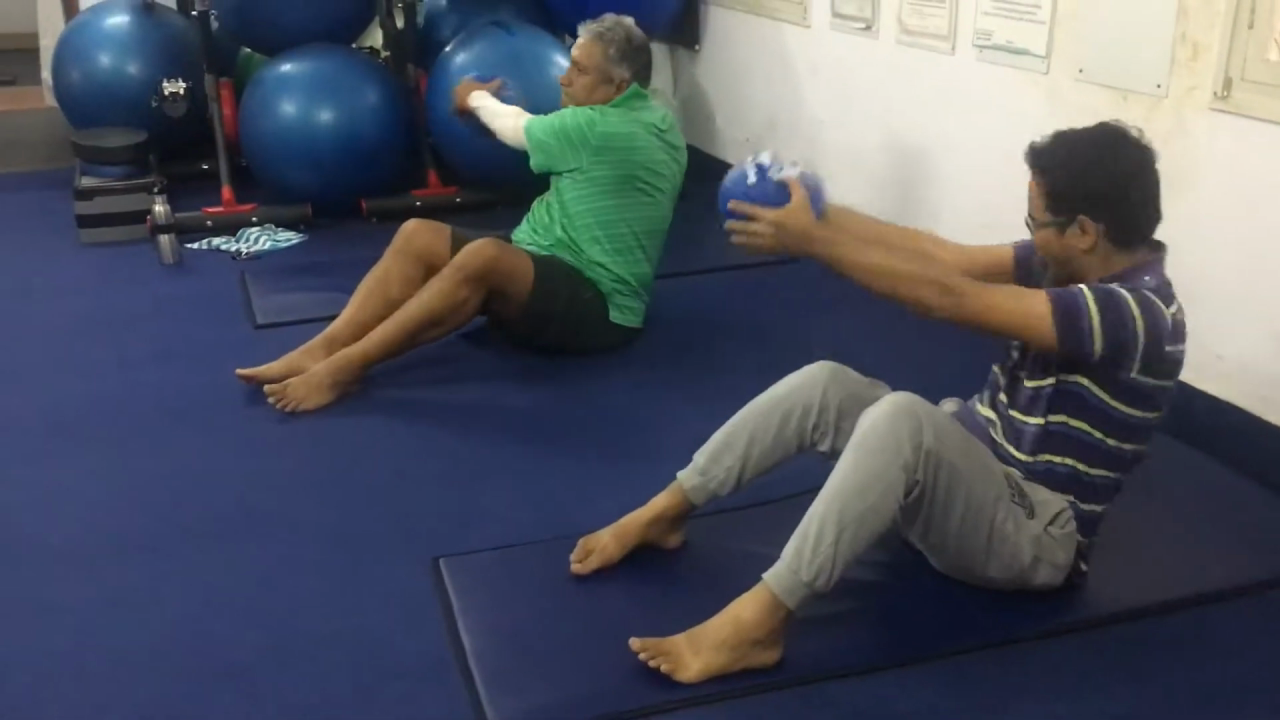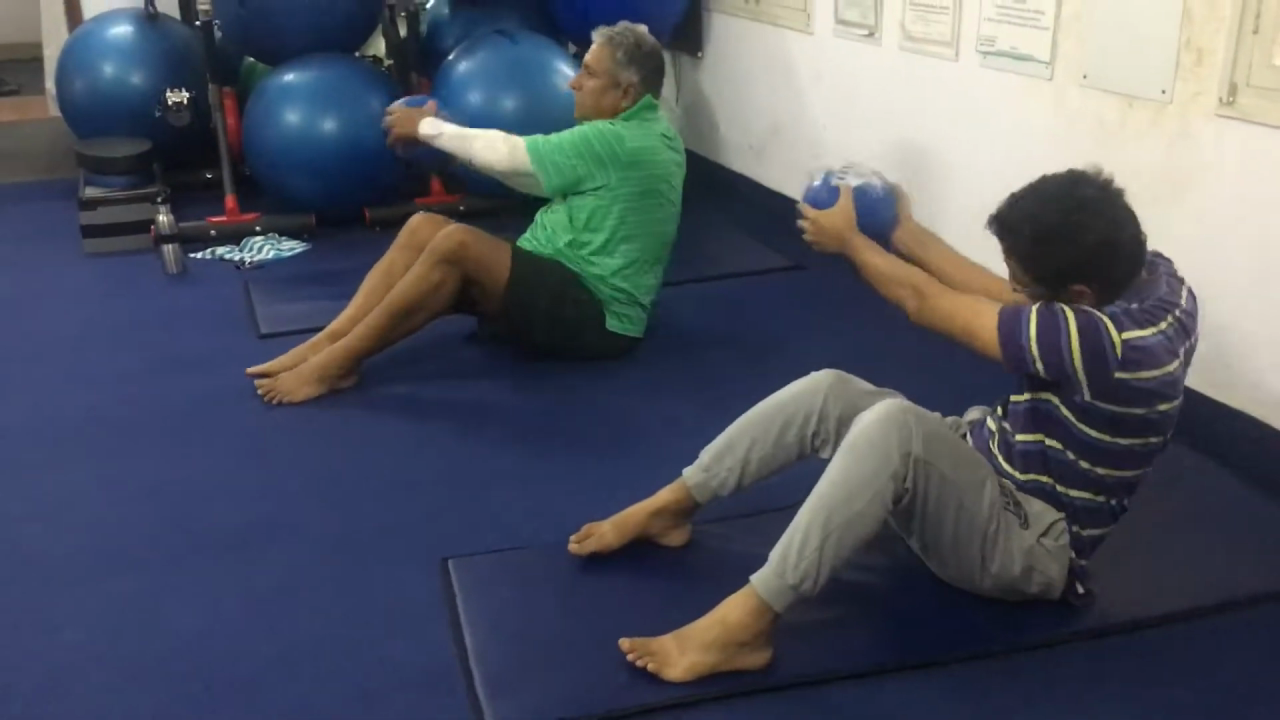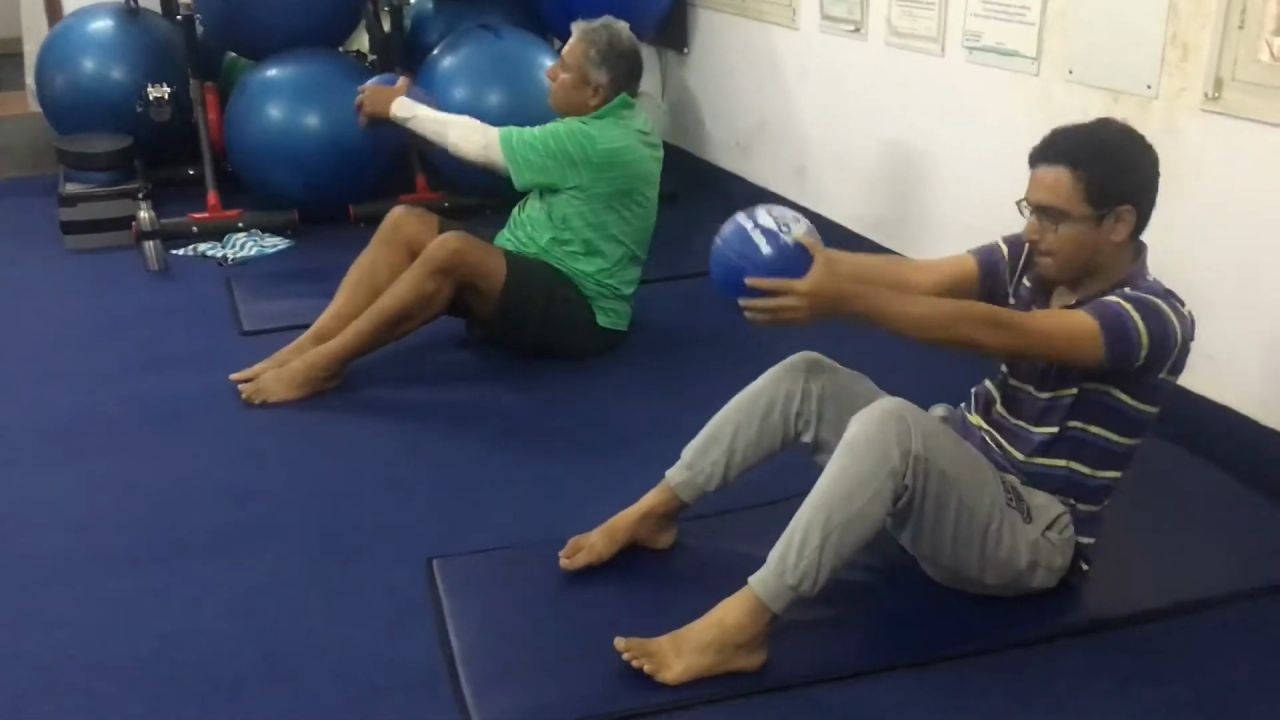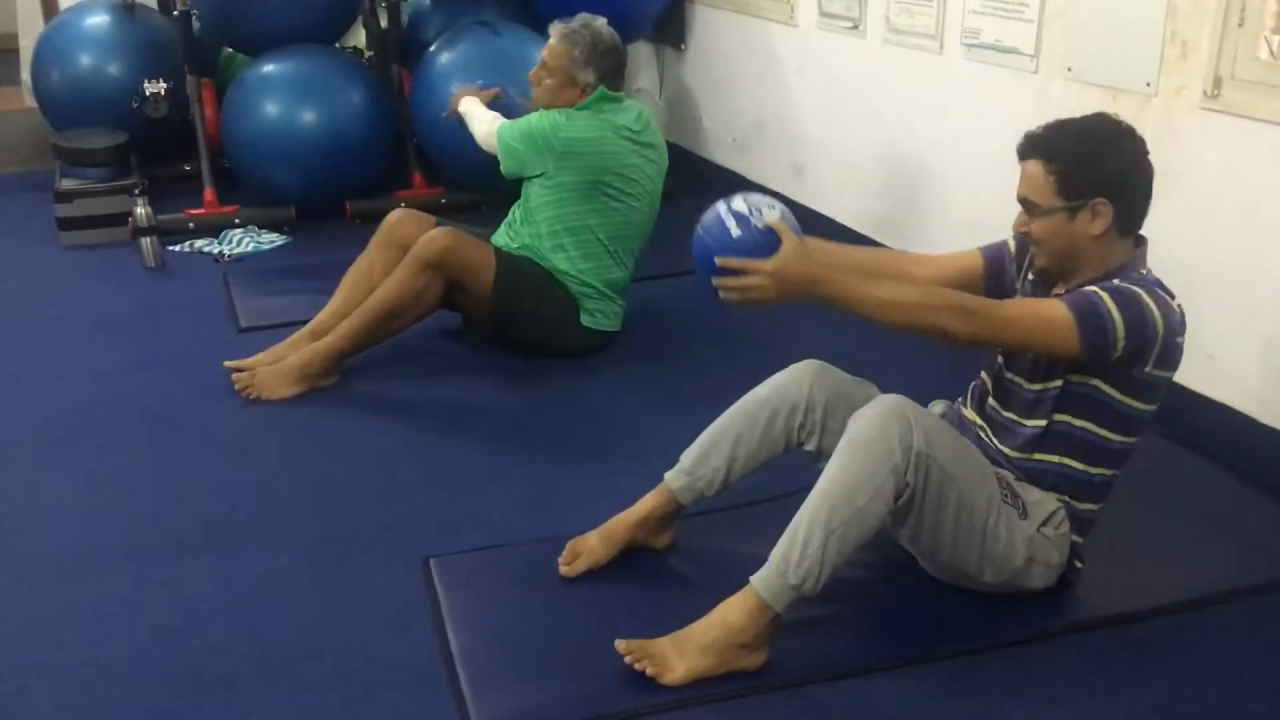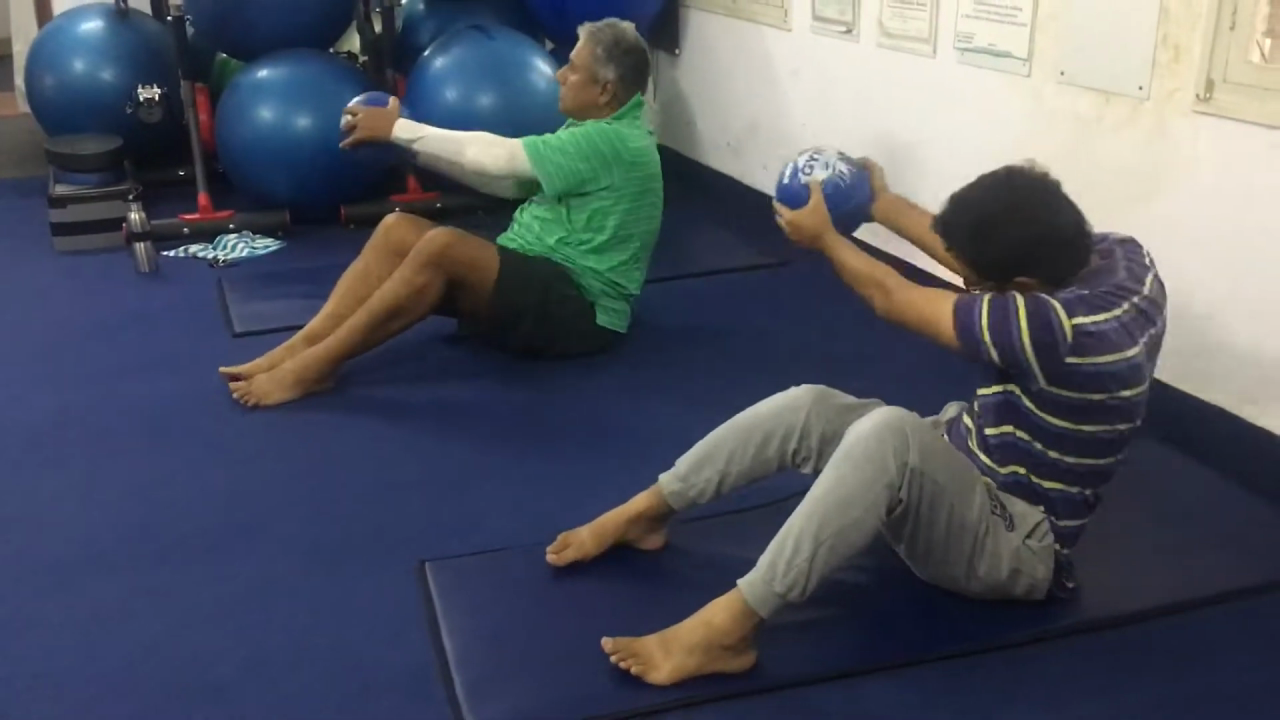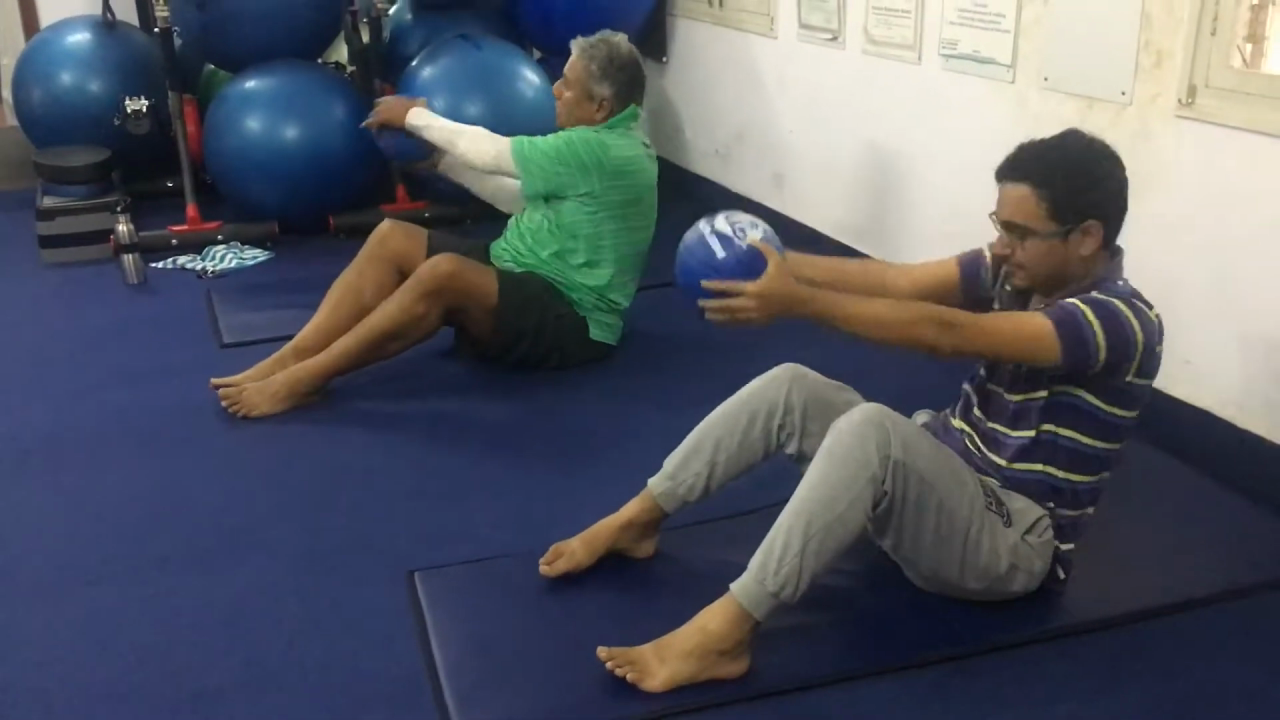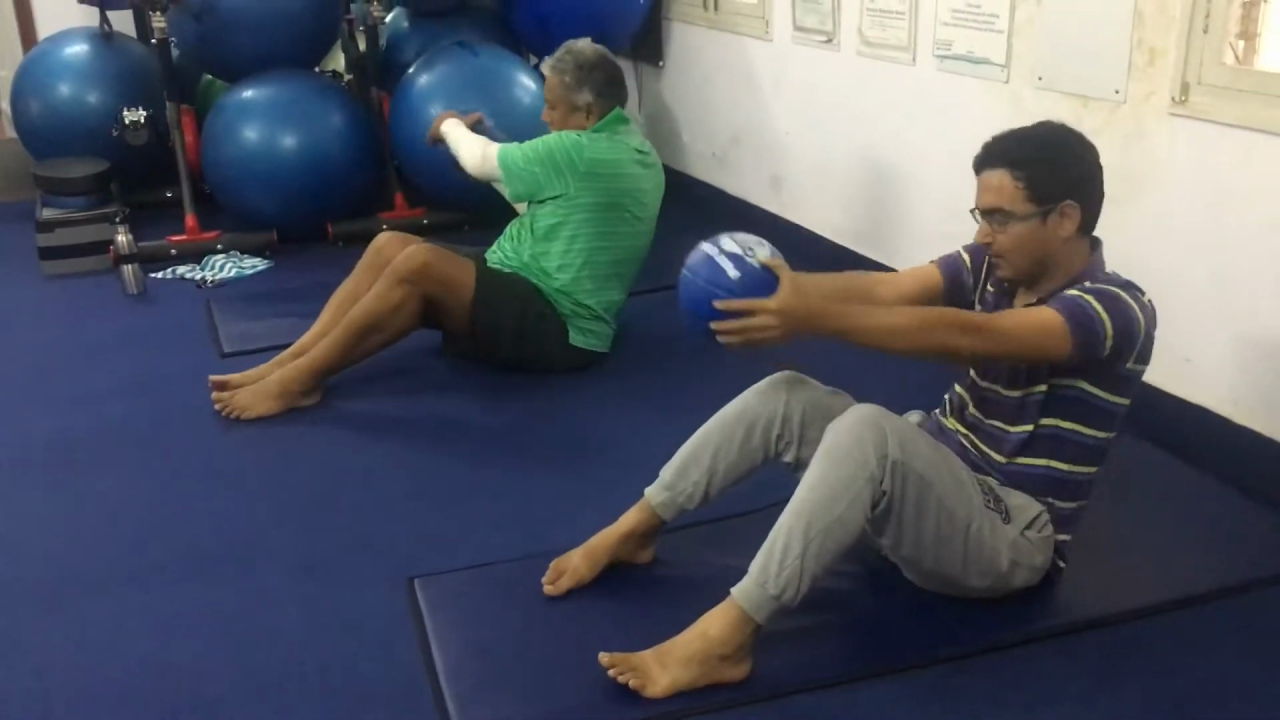
dt=0.4s
person 1, frame 1
left shoulder: (1135, 315)
right shoulder: (1076, 262)
left elbow: (947, 297)
right elbow: (950, 257)
left wrist: (810, 237)
right wrist: (823, 217)
left hip: (1030, 534)
right hip: (968, 464)
left knee: (900, 418)
right knee: (824, 384)
left ankle: (756, 622)
right ankle: (661, 514)
person 1, frame 2
left shoulder: (1095, 340)
right shoulder: (1151, 275)
left elbow: (929, 303)
right elbow: (1013, 304)
left wrist: (848, 238)
right wrist: (903, 231)
left hip: (1031, 545)
left knee: (892, 423)
right knee: (828, 391)
left ankle: (744, 625)
right ankle: (666, 509)
person 1, frame 3
left shoulder: (1155, 321)
right shoulder: (1032, 260)
left elbow: (990, 331)
right elbow: (920, 278)
left wrist: (842, 301)
right wrist: (807, 260)
left hip: (1026, 535)
right hip: (958, 468)
left knee: (890, 424)
right knee: (807, 377)
left ankle: (741, 625)
right ankle: (652, 513)
person 1, frame 4
left shoulder: (1142, 312)
right shoulder: (1038, 259)
left elbow: (963, 320)
right elbow: (921, 271)
left wrist: (811, 282)
right wrist: (796, 253)
left hip: (1023, 535)
right hip: (954, 468)
left knee: (891, 420)
right knee: (809, 384)
left ankle: (742, 626)
right ankle: (649, 515)
person 1, frame 5
left shoulder: (1048, 326)
right shoulder: (1119, 258)
left elbow: (892, 297)
right elbow: (984, 263)
left wrist: (823, 237)
right wrist: (881, 205)
left hip: (1014, 545)
right hip: (967, 469)
left knee: (888, 432)
right knee: (809, 408)
left ankle: (727, 629)
right ankle: (643, 513)
person 1, frame 6
left shoulder: (1122, 322)
right shoulder: (1023, 267)
left elbow: (945, 332)
right elbow: (898, 282)
left wrist: (797, 301)
right wrist: (779, 264)
left hip: (1009, 541)
right hip: (946, 471)
left knee: (870, 430)
right knee: (790, 387)
left ankle: (722, 634)
right ankle: (633, 521)
person 1, frame 7
left shoulder: (1117, 311)
right shoulder: (992, 266)
left elbow: (966, 336)
right elbow: (887, 290)
left wrist: (812, 317)
right wrist: (784, 287)
left hip: (1007, 535)
right hip: (935, 473)
left knee: (867, 431)
right knee: (784, 397)
left ankle: (724, 637)
right ankle: (631, 531)
person 2, frame 1
left shoulder: (594, 127)
right shoulder: (656, 122)
left elbow: (517, 129)
left wrist: (476, 100)
left hip: (594, 307)
left knee: (483, 258)
right knee: (418, 237)
left ankle: (345, 367)
right ankle: (324, 349)
person 2, frame 2
left shoulder: (614, 143)
right shoulder: (645, 131)
left elbow: (511, 155)
right elbow: (547, 181)
left wrist: (425, 127)
right wrist: (451, 143)
left hip: (593, 317)
right hip: (564, 281)
left knee: (458, 243)
right knee: (423, 228)
left ankle: (338, 363)
right ankle: (325, 344)
person 2, frame 3
left shoulder: (590, 142)
right shoulder: (611, 121)
left elbow: (483, 145)
right elbow: (510, 154)
left wrist: (398, 107)
right wrist: (416, 117)
left hip: (577, 313)
left knee: (452, 251)
right knee: (404, 224)
left ankle: (322, 365)
right ankle: (311, 345)
person 2, frame 4
left shoulder: (562, 133)
right shoulder: (638, 120)
left elbow: (492, 135)
left wrist: (468, 103)
left hip: (571, 313)
left knee: (442, 246)
right knee: (402, 226)
left ankle: (317, 363)
right ankle: (307, 341)
person 2, frame 5
left shoulder: (610, 143)
right shoulder: (602, 128)
left elbow: (501, 157)
right elbow: (514, 180)
left wrist: (399, 129)
right wrist: (416, 149)
left hip: (578, 310)
right hip: (536, 274)
left knee: (443, 245)
right knee: (397, 230)
left ankle: (315, 367)
right ankle: (303, 346)
person 2, frame 6
left shoulder: (600, 152)
right shoulder: (603, 140)
left elbow: (490, 153)
right elbow: (524, 201)
left wrist: (413, 116)
right wrist: (441, 162)
left hip: (568, 322)
left knee: (443, 272)
right knee: (392, 238)
left ankle: (305, 379)
right ankle: (292, 359)
person 2, frame 7
left shoulder: (577, 153)
right shoulder: (633, 150)
left elbow: (483, 161)
left wrist: (449, 125)
right wrist: (496, 178)
left hip: (556, 328)
right hip: (540, 296)
left knee: (420, 262)
right knee: (389, 247)
left ankle: (299, 382)
right ankle: (290, 362)
